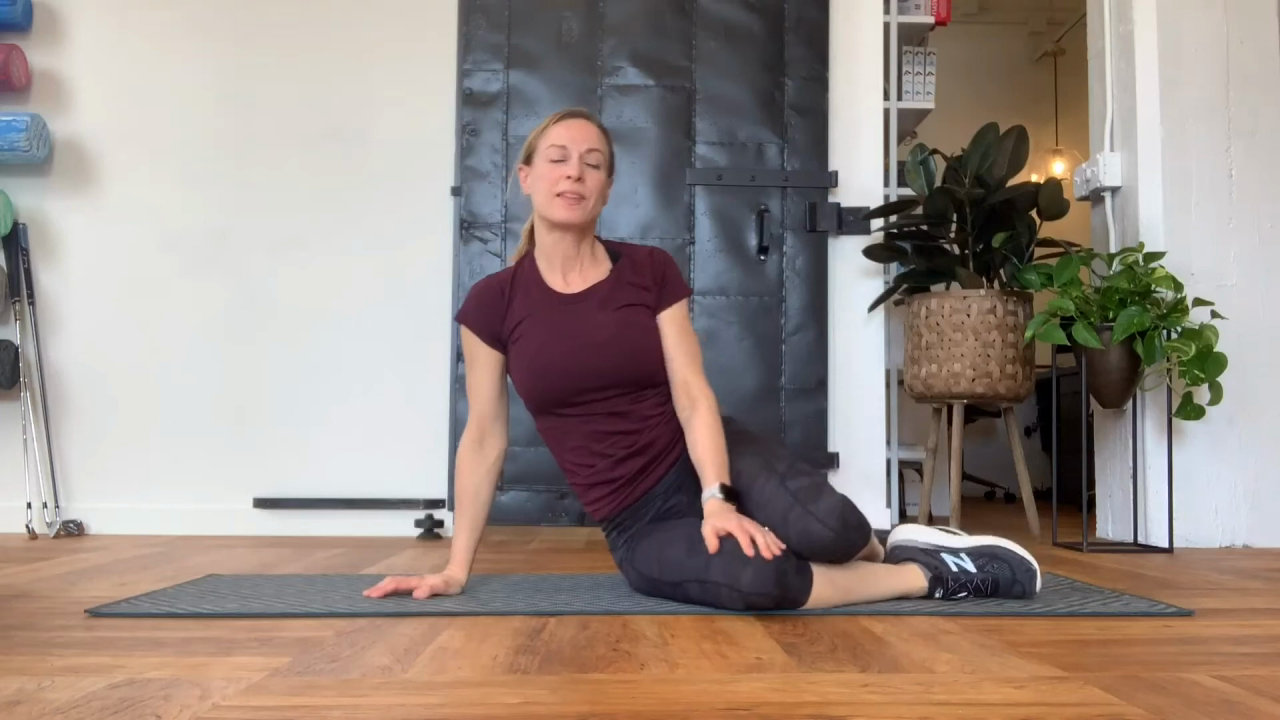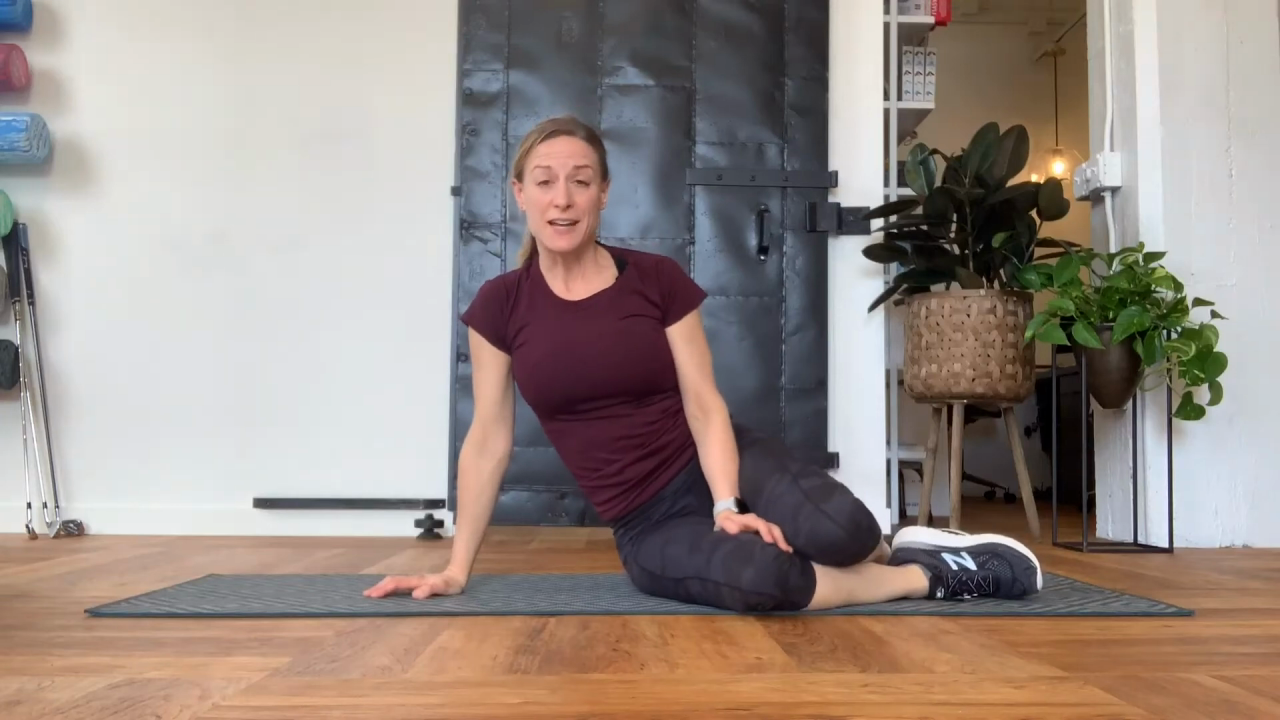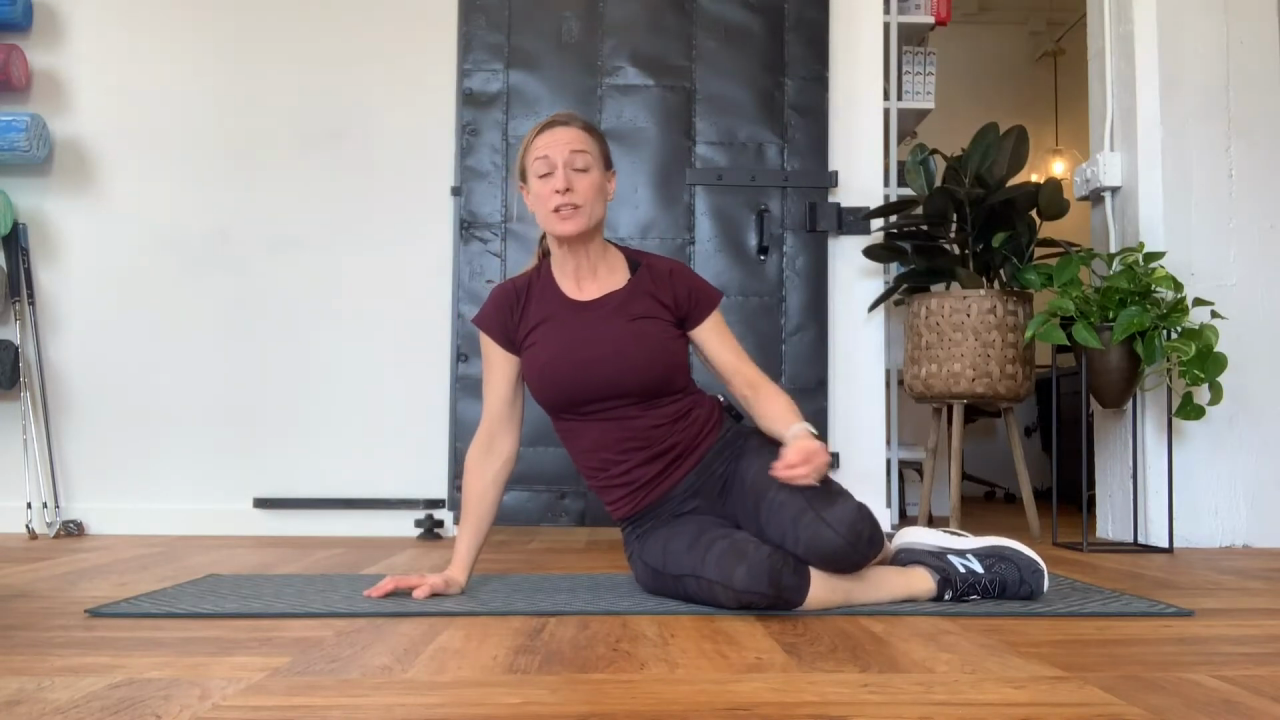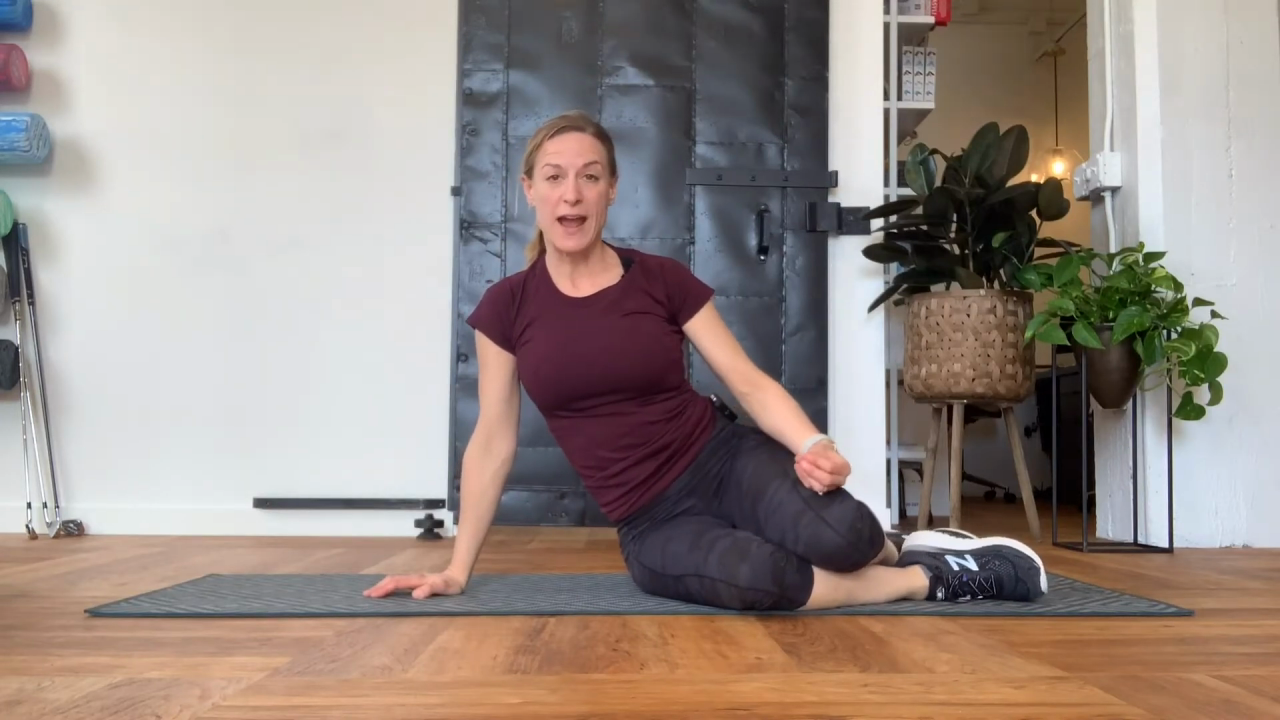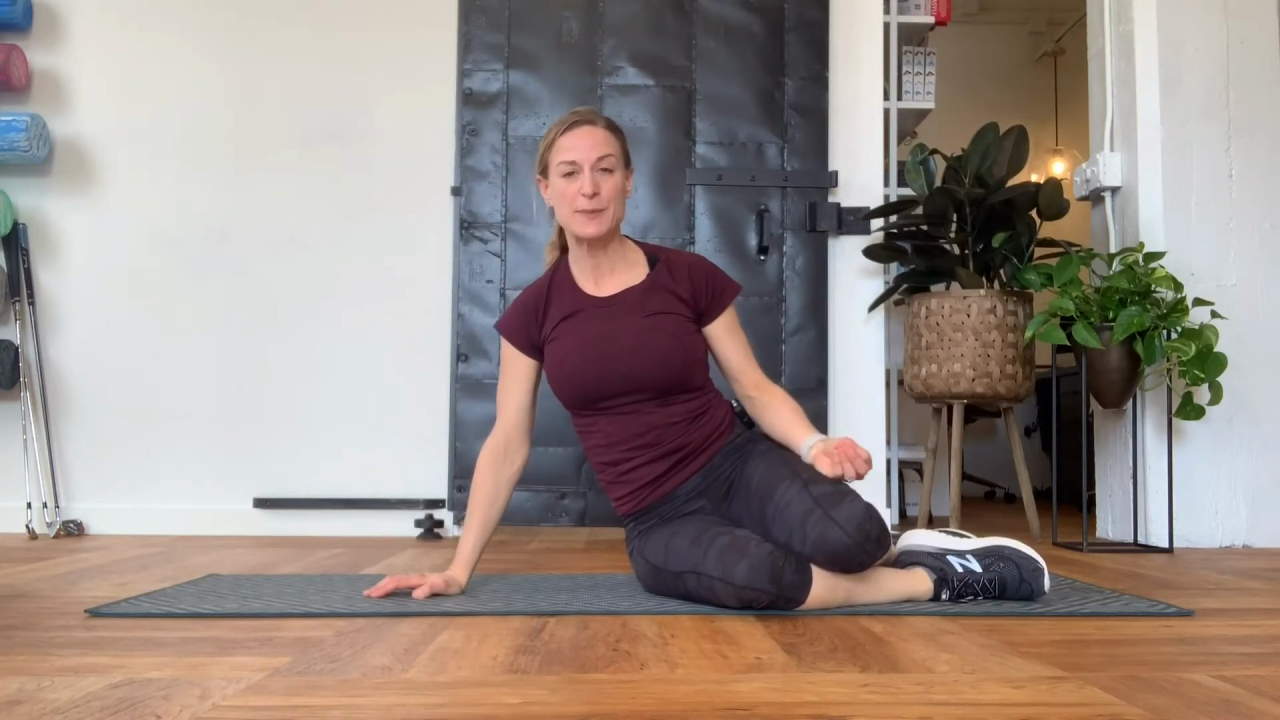
dt=1s
person 1, frame 1
left shoulder: (650, 269)
right shoulder: (493, 301)
left elbow: (692, 393)
right elbow: (484, 440)
left wrist: (717, 498)
right wrist: (455, 569)
left hip: (708, 465)
right hip: (639, 527)
left knee: (826, 528)
right knee: (758, 577)
left ankle: (886, 550)
right ankle: (927, 575)
person 1, frame 2
left shoulder: (658, 278)
right shoulder: (500, 304)
left elbow: (705, 404)
right elbow: (489, 440)
left wrist: (729, 507)
right wrist: (456, 569)
left hip: (716, 465)
right hip: (647, 526)
left knee: (838, 531)
right knee: (759, 577)
left ankle: (893, 549)
right ankle: (929, 576)
person 1, frame 3
left shoulder: (669, 281)
right shoulder: (513, 306)
left elbow: (752, 384)
right elbow: (496, 439)
left wrist: (799, 435)
right wrist: (457, 568)
left hip: (725, 464)
right hip: (657, 523)
left knee: (839, 538)
right knee: (748, 577)
left ankle: (895, 547)
right ankle: (935, 578)
person 1, frame 4
left shoulder: (663, 279)
right shoulder: (507, 307)
left elbow: (749, 382)
right elbow: (494, 440)
left wrist: (813, 445)
right wrist: (457, 568)
left hip: (723, 459)
right hip: (654, 524)
left knee: (838, 535)
right knee: (757, 577)
left ankle: (894, 548)
right ankle: (925, 577)
person 1, frame 5
left shoulder: (690, 276)
right shoulder: (534, 311)
left elbow: (756, 388)
right elbow: (508, 442)
left wrist: (817, 446)
right wrist: (458, 569)
left hip: (737, 465)
right hip: (661, 523)
left knee: (847, 537)
right knee: (755, 576)
left ankle: (898, 545)
right ankle: (932, 580)
